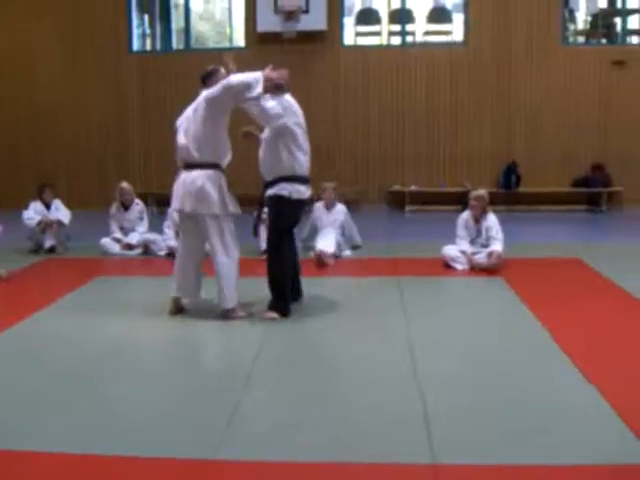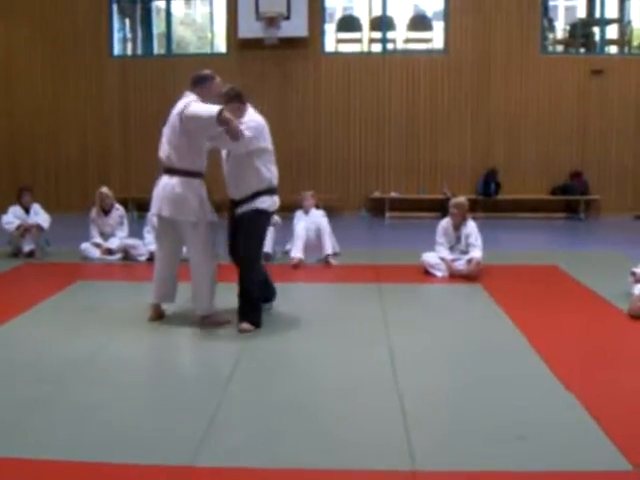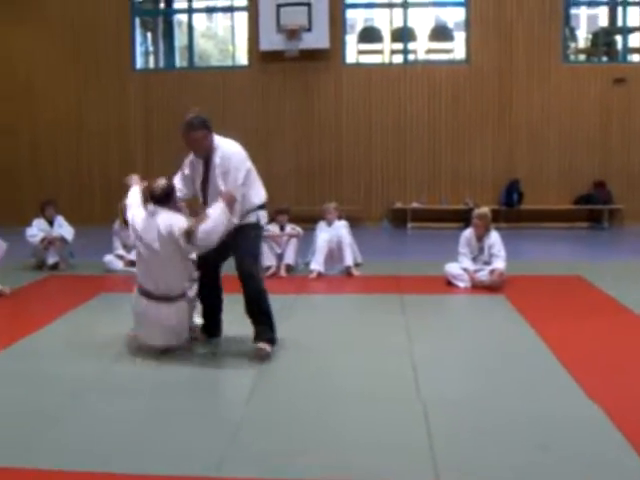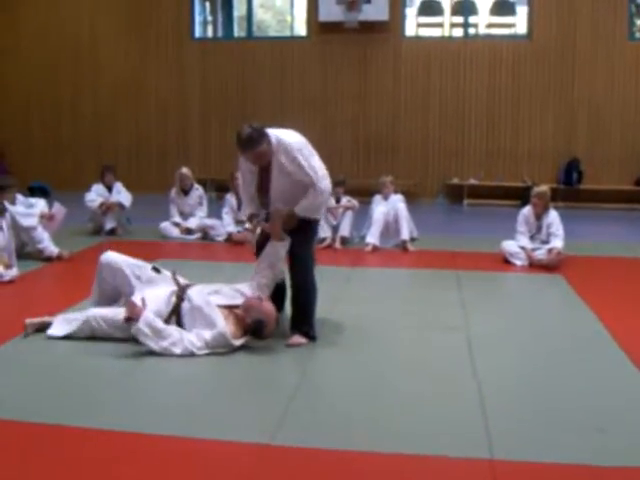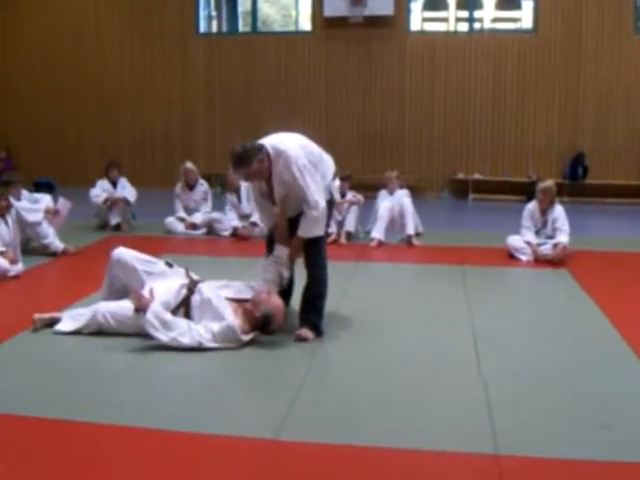
dt=1s
person 1, frame 1
left shoulder: (189, 111)
right shoulder: (212, 100)
left elbow: (183, 151)
right elbow: (233, 85)
right wrist: (264, 77)
left hip: (187, 182)
right hip: (208, 182)
left knee: (188, 247)
right knee: (224, 248)
left ankle: (178, 301)
right ankle: (229, 305)
person 1, frame 2
left shoulder: (181, 109)
right shoulder: (191, 104)
right elbow: (197, 109)
right wrist: (225, 118)
left hip: (168, 186)
right hip: (186, 188)
left knee: (166, 251)
right knee: (202, 254)
left ankle: (157, 305)
right ankle: (206, 311)
person 1, frame 3
left shoulder: (139, 219)
right shoulder: (178, 226)
left elbow: (133, 206)
right elbow: (205, 235)
left wrist: (135, 187)
right wrist: (223, 205)
left hip: (144, 305)
right hip: (173, 310)
person 1, frame 4
left shoulder: (224, 335)
right shoulder: (249, 296)
left elbow: (179, 342)
right elbow: (267, 273)
left wrist: (141, 320)
right wrist: (278, 237)
left hip: (162, 314)
right hip: (177, 287)
left knee: (92, 318)
right knee: (108, 261)
left ankle: (52, 323)
right ankle: (105, 307)
person 1, frame 5
left shoulder: (231, 329)
right shoulder: (257, 294)
left elbow: (186, 334)
left wrist: (149, 309)
left hip: (170, 307)
right hip: (185, 281)
left knee: (100, 313)
right knee: (119, 257)
left ankle: (59, 317)
right ankle: (114, 304)
person 2, frame 1
left shoulder: (285, 105)
right shoulder: (282, 108)
left elbow: (258, 106)
right wrist: (259, 137)
left hip: (287, 188)
right hip: (286, 187)
left knee: (277, 245)
right knee: (284, 240)
left ankle: (280, 304)
right ankle: (292, 291)
person 2, frame 2
left shoulder: (254, 123)
right shoulder: (237, 121)
left hip: (258, 202)
right hip: (238, 201)
left knee: (248, 257)
right knee: (238, 254)
left ankle: (249, 315)
right ankle: (264, 291)
person 2, frame 3
left shoulder: (230, 153)
right shoulder: (194, 158)
right elbow: (181, 184)
left hip: (246, 219)
left knee: (248, 273)
right knee: (206, 271)
left ankle: (264, 335)
right ankle: (211, 328)
person 2, frame 4
left shoulder: (292, 147)
right shoulder: (248, 157)
left elbow: (322, 188)
right elbow: (247, 192)
left wrist: (295, 216)
right wrist: (252, 218)
left hip: (304, 205)
right hip: (276, 206)
left knee: (300, 262)
left ankle: (304, 329)
right ankle: (272, 308)
person 2, frame 5
left shoulder: (291, 157)
right shoulder: (255, 163)
left elbow: (315, 206)
right elbow: (262, 202)
left wrist: (298, 241)
right wrist: (278, 232)
left hip: (319, 190)
right hip: (290, 196)
left knee: (314, 255)
right knee: (275, 246)
left ankle: (311, 323)
